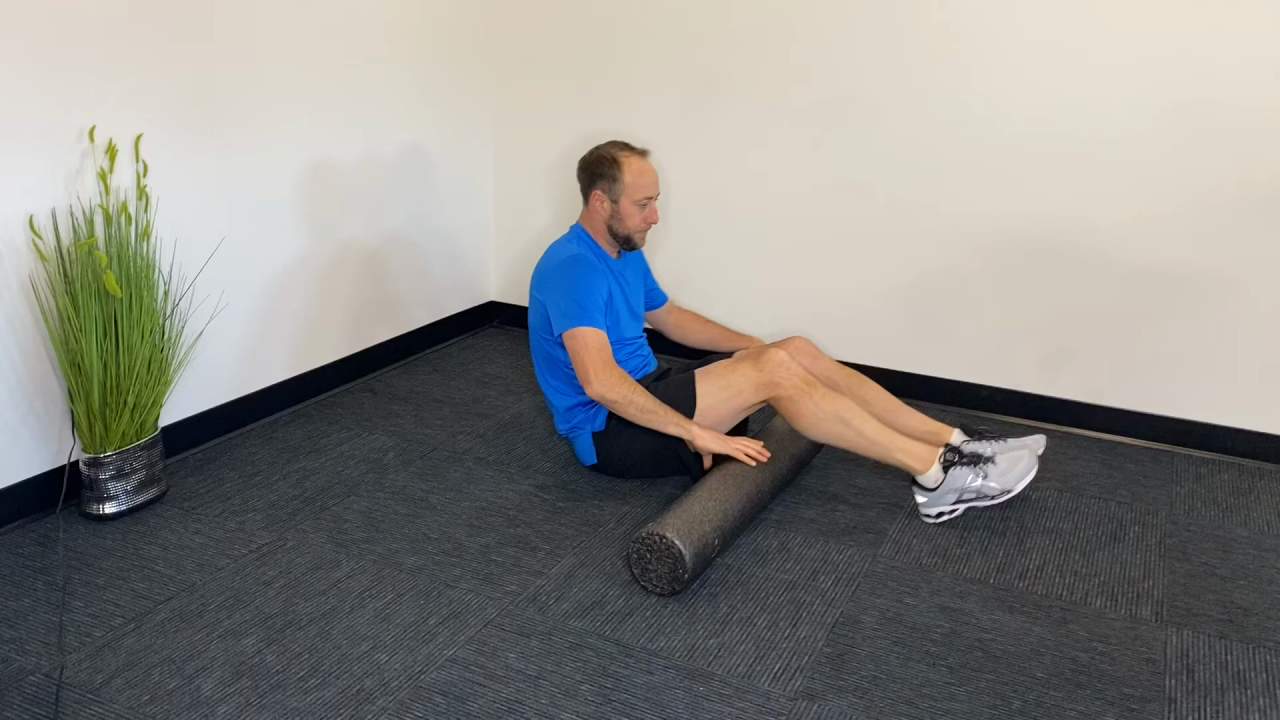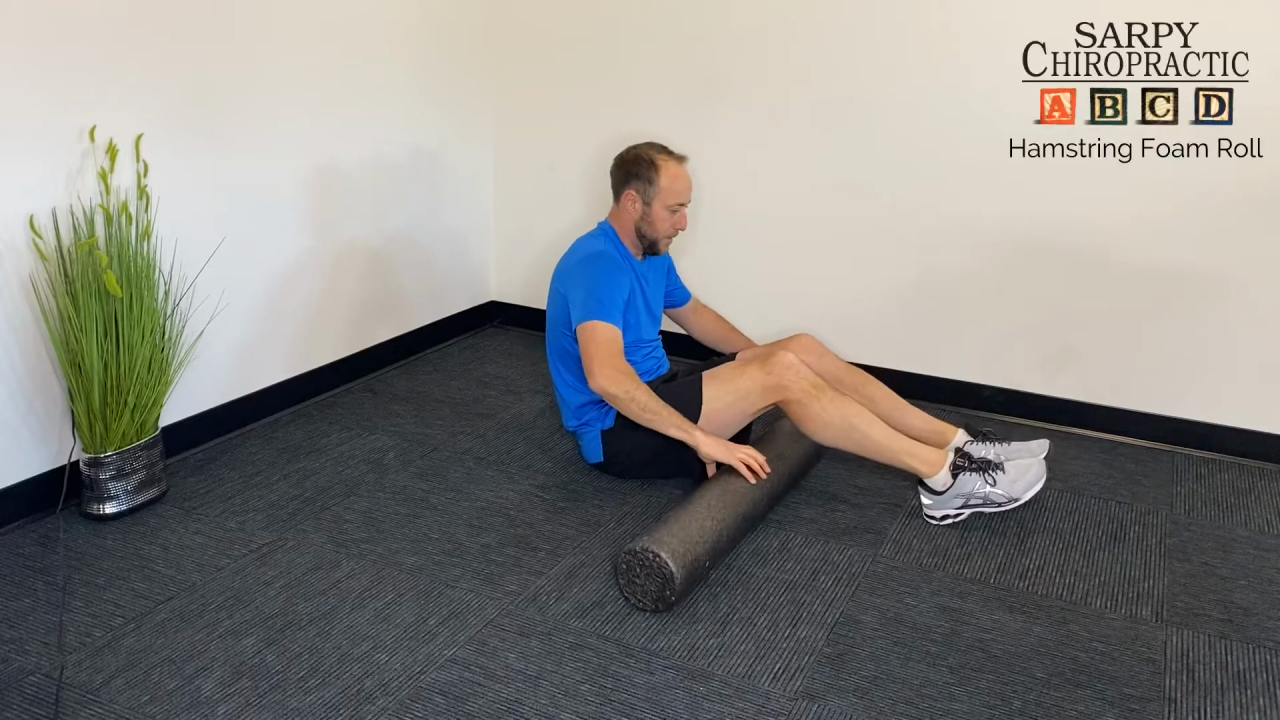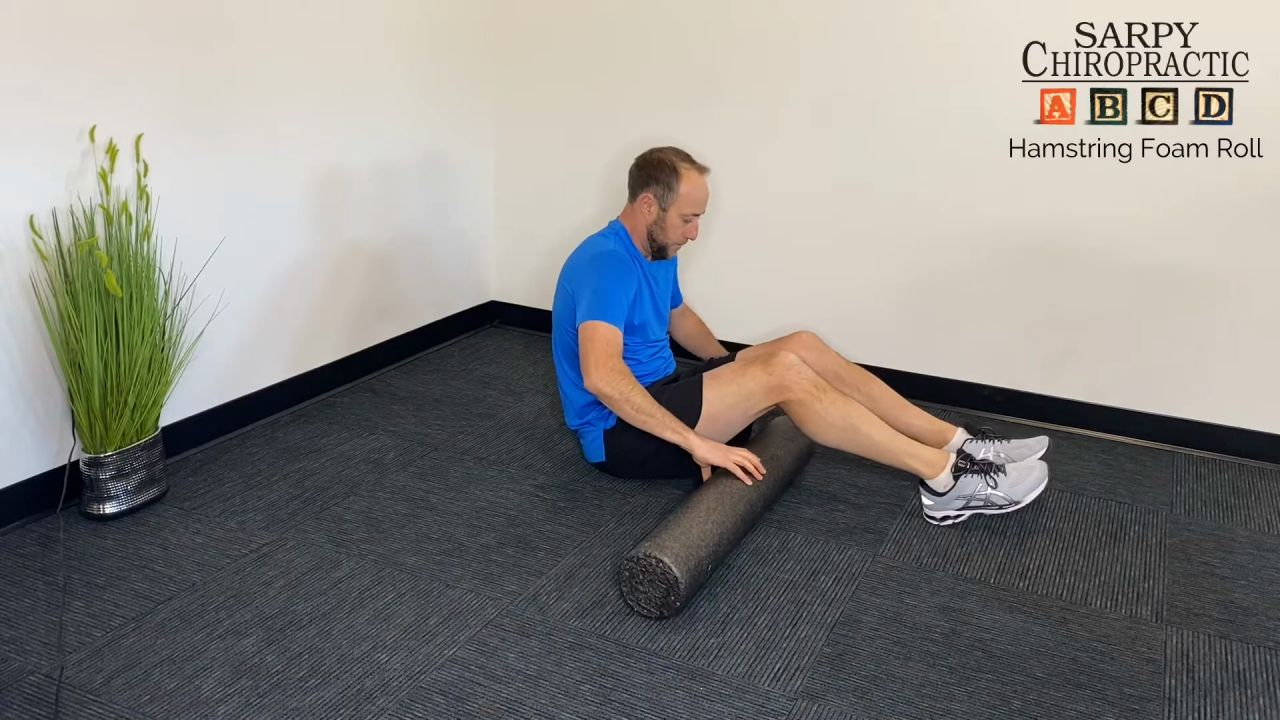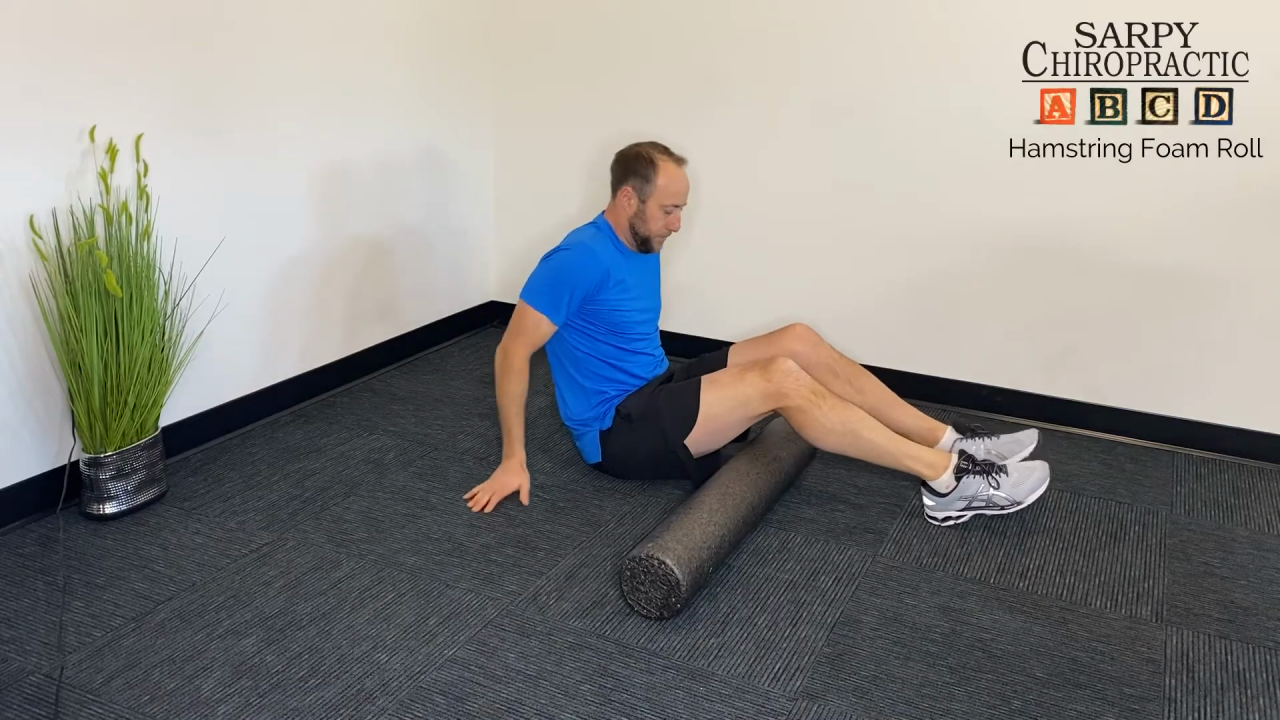
dt=0.7s
person 1, frame 1
left shoulder: (625, 255)
right shoulder: (571, 268)
left elbow: (670, 317)
right elbow: (598, 381)
left wrist: (756, 345)
right wrist: (699, 435)
left hip: (645, 395)
right hip: (612, 433)
left knee: (796, 352)
right knee: (773, 371)
left ankle: (952, 445)
right ankle: (936, 474)
person 1, frame 2
left shoulder: (651, 255)
right shoulder: (595, 264)
left elbow: (692, 313)
right elbow: (605, 377)
left wrist: (762, 357)
right wrist: (702, 440)
left hip: (655, 393)
right hip: (618, 432)
left knee: (800, 349)
right knee: (782, 372)
left ankle: (959, 446)
right ankle: (945, 477)
person 1, frame 3
left shoulder: (656, 252)
right shoulder: (606, 263)
right elbow: (601, 376)
left wrist: (732, 373)
right wrist: (695, 442)
left hip: (658, 394)
right hip: (620, 434)
left knee: (802, 347)
right knee: (783, 371)
left ankle: (957, 445)
right ankle: (947, 478)
person 1, frame 4
left shoulder: (639, 247)
right shoulder: (582, 258)
right elbow: (512, 350)
right wrist: (514, 460)
left hip: (654, 394)
right hip: (620, 433)
left knee: (799, 341)
right knee: (781, 379)
left ankle: (950, 444)
right ankle: (947, 480)
